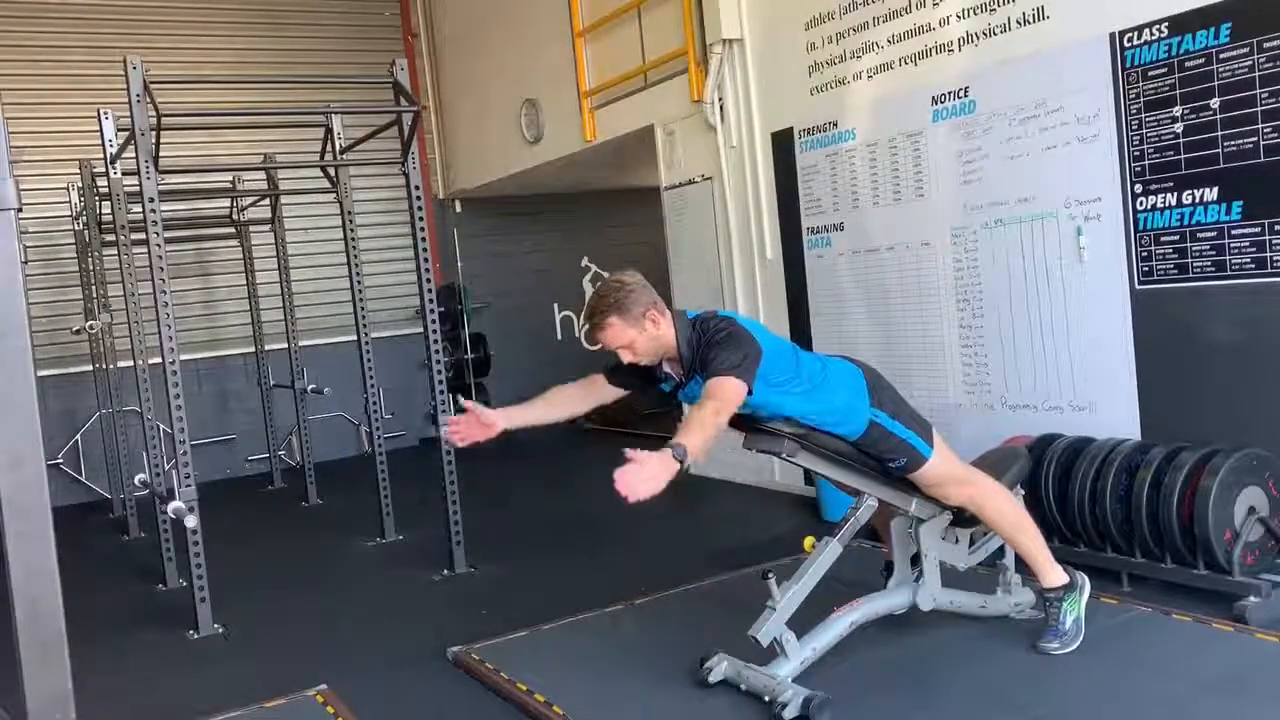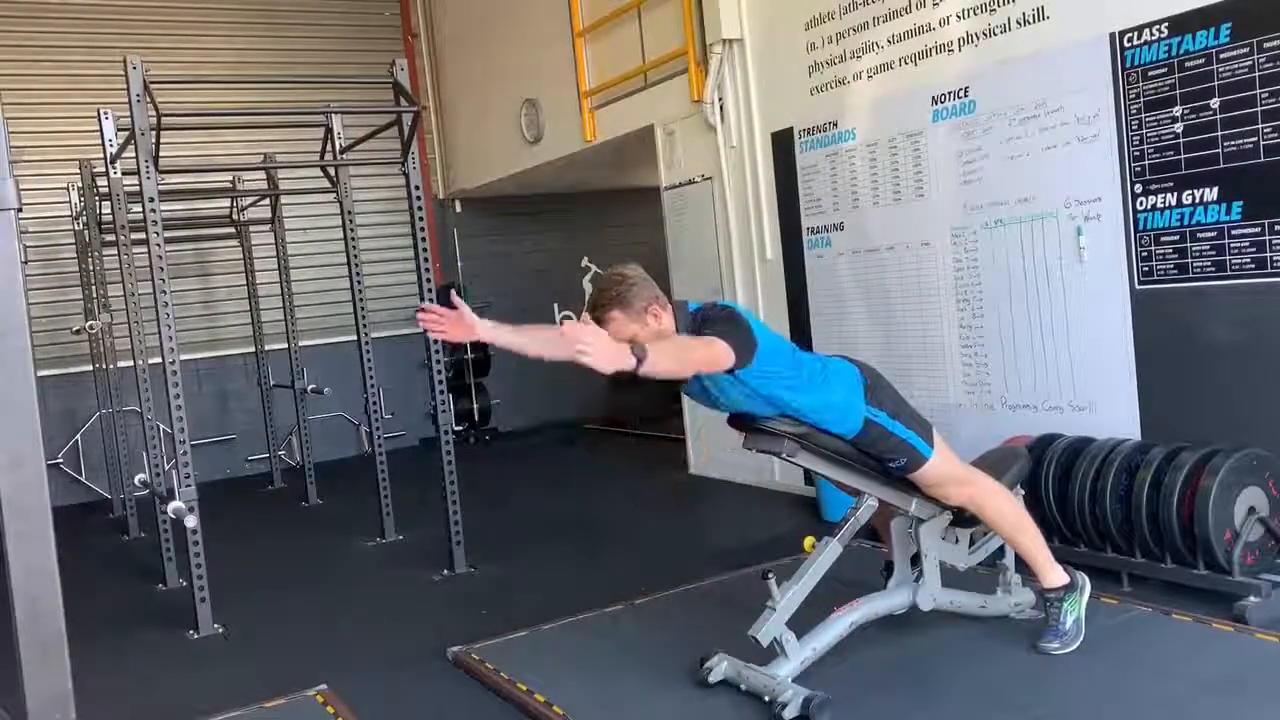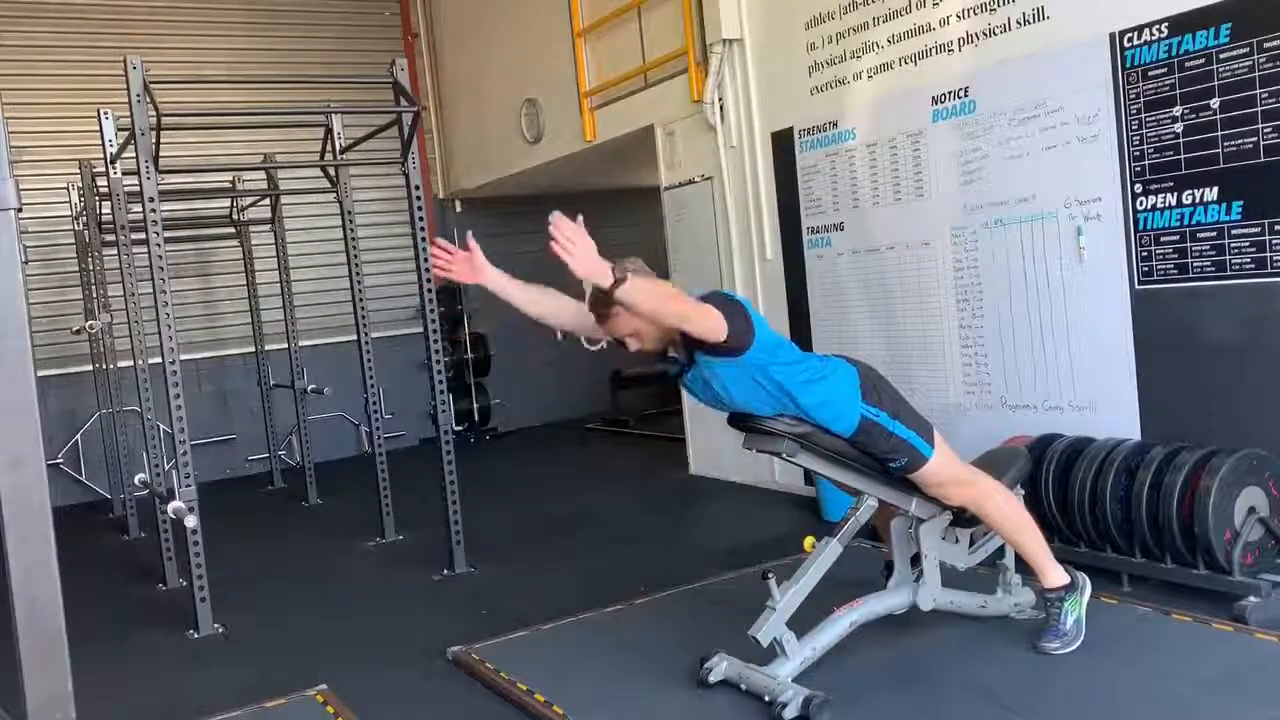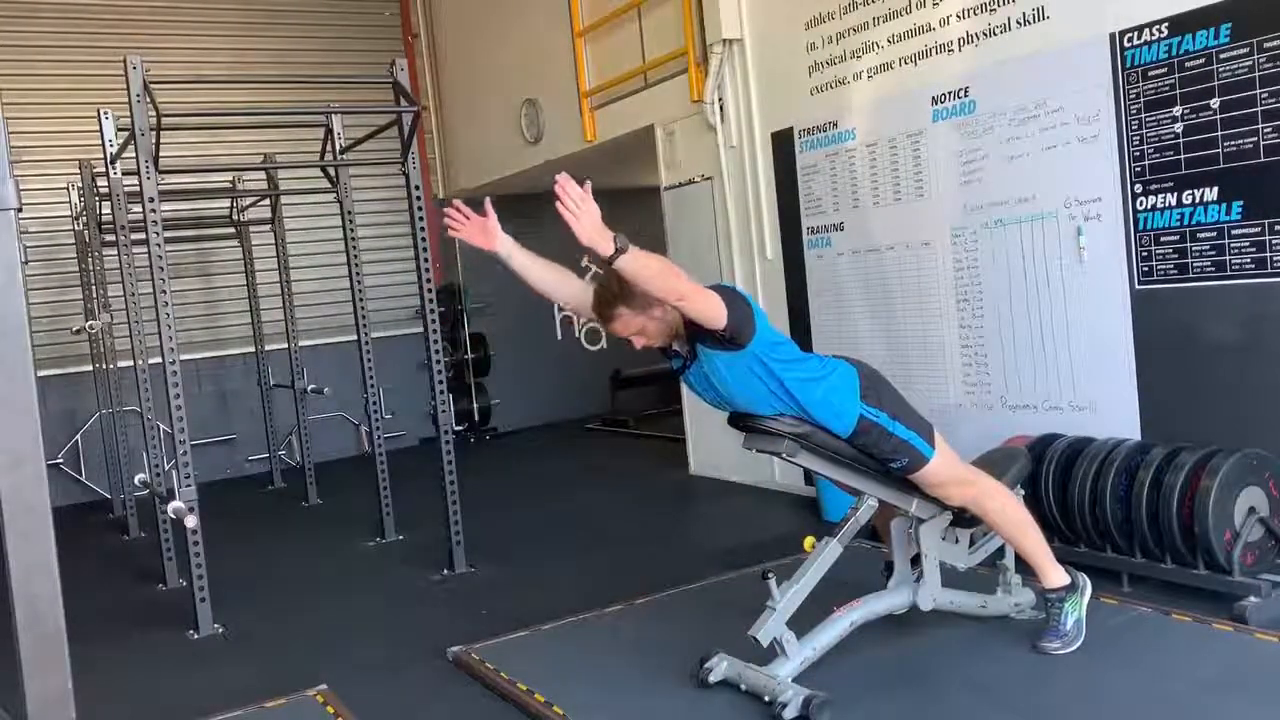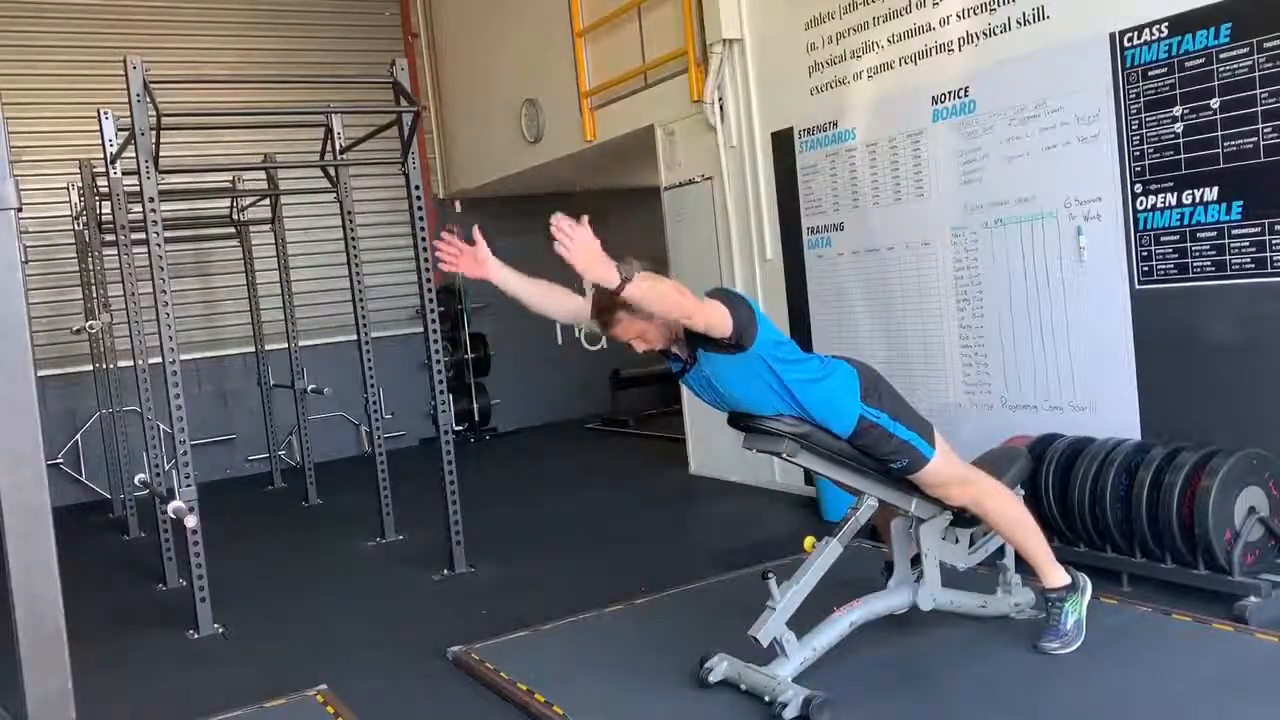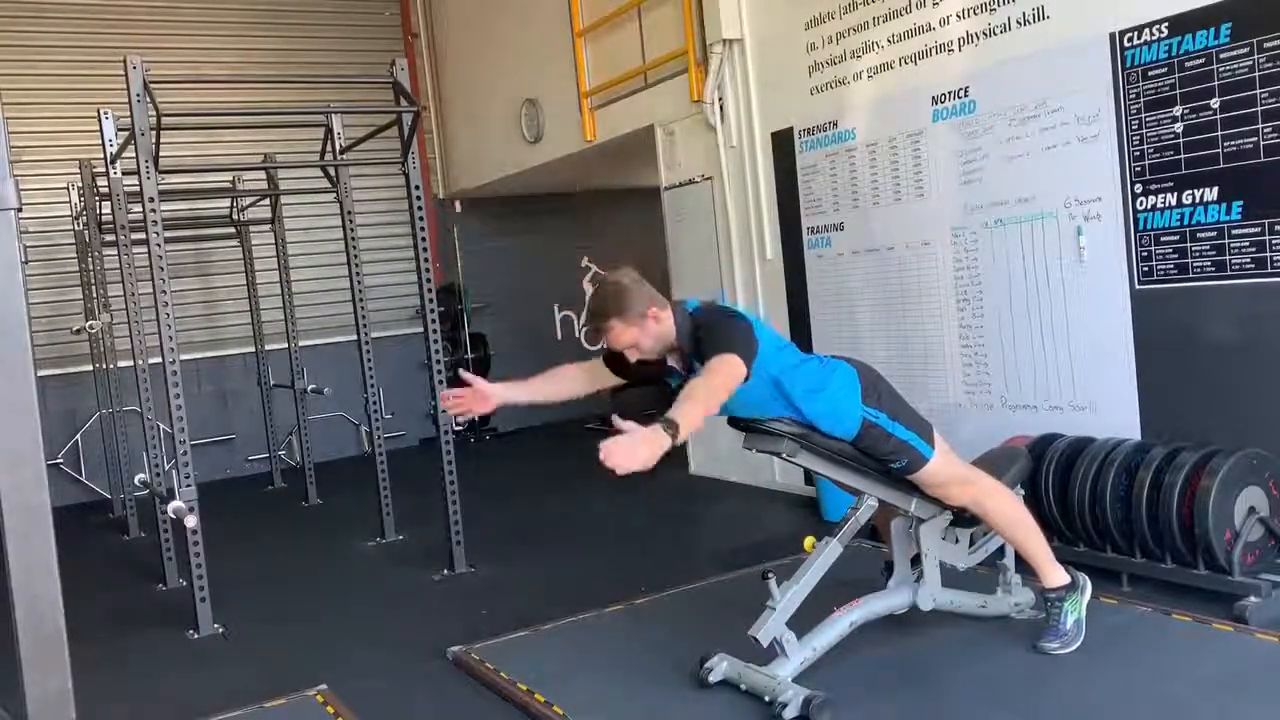
dt=0.4s
person 1, frame 1
left shoulder: (724, 338)
right shoulder: (653, 357)
left elbow: (718, 408)
right elbow: (585, 392)
left wrist: (669, 462)
right wrist: (503, 419)
left hip: (856, 401)
right hip: (818, 422)
left knee: (956, 485)
left ankle: (1060, 586)
right ankle: (912, 572)
person 1, frame 2
left shoulder: (721, 324)
right shoulder: (663, 338)
left elbow: (698, 357)
right elbow: (568, 342)
left wrist: (626, 358)
right wrist: (482, 328)
left hip: (855, 402)
right hip: (817, 421)
left knee: (956, 485)
left ankle: (1060, 586)
right ankle: (912, 572)
person 1, frame 3
left shoulder: (721, 315)
right shoulder: (661, 334)
left elbow: (678, 307)
right elbow: (568, 313)
left wrist: (605, 275)
right wrist: (489, 276)
left hip: (852, 401)
right hip: (818, 425)
left knee: (957, 485)
left ankle: (1061, 585)
person 1, frame 4
left shoulder: (721, 312)
right shoulder: (664, 328)
left elbow: (678, 286)
right elbow: (572, 294)
left wrist: (605, 244)
right wrist: (500, 243)
left hip: (852, 402)
right hip: (819, 425)
left knee: (957, 485)
right knee: (878, 498)
left ankle: (1061, 586)
person 1, frame 5
left shoulder: (722, 310)
right shoulder: (658, 324)
left elbow: (689, 310)
right elbow: (575, 308)
left wrist: (613, 275)
right wrist: (494, 270)
left hip: (855, 403)
right hip: (820, 425)
left knee: (954, 485)
right knee: (879, 503)
left ankle: (1062, 587)
right ankle: (917, 571)
person 1, frame 6
left shoulder: (719, 327)
right shoulder: (652, 346)
left elbow: (716, 384)
right elbow: (584, 374)
left wrist: (661, 438)
right wrist: (502, 392)
left hip: (852, 402)
right hip: (820, 420)
left knee: (956, 485)
left ankle: (1062, 588)
right ankle: (915, 572)
